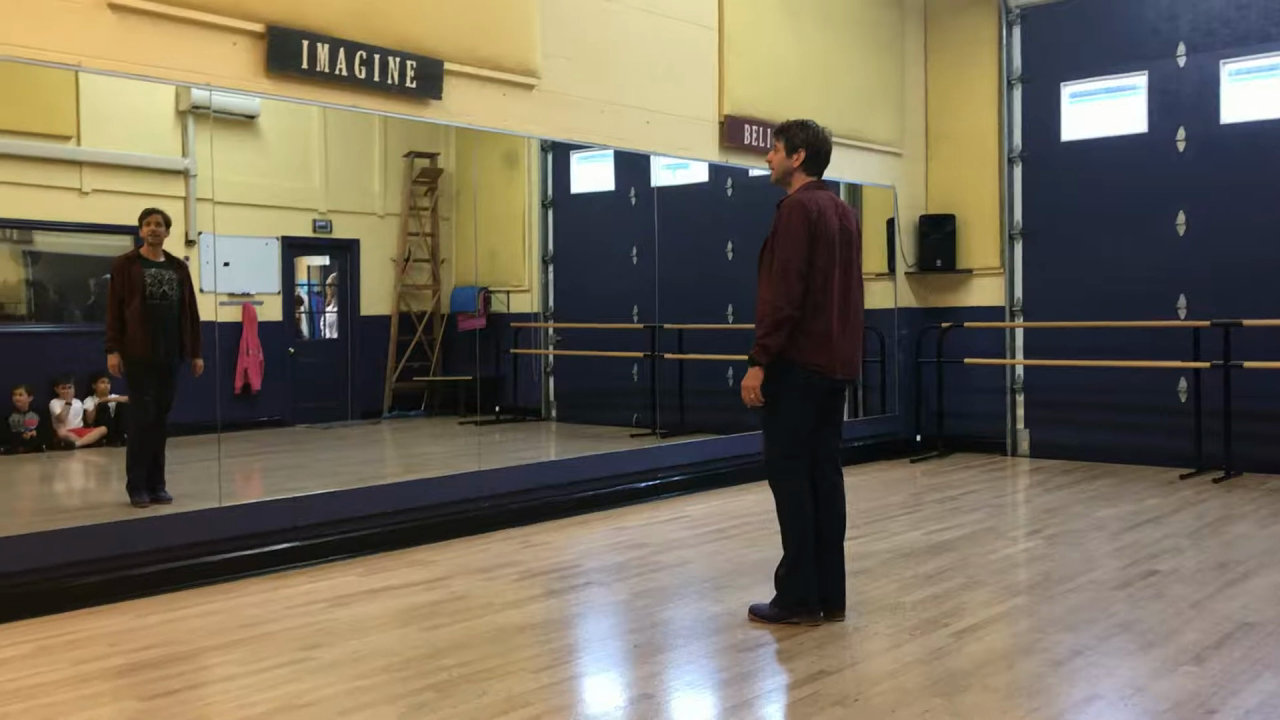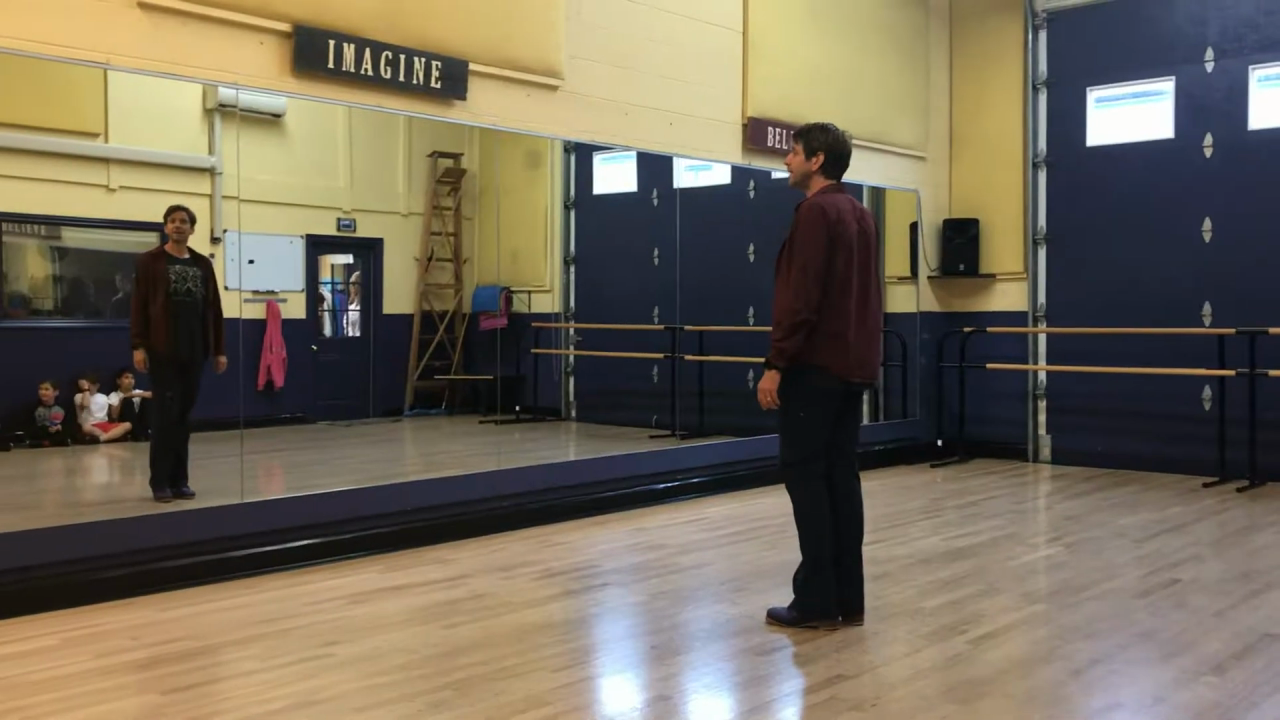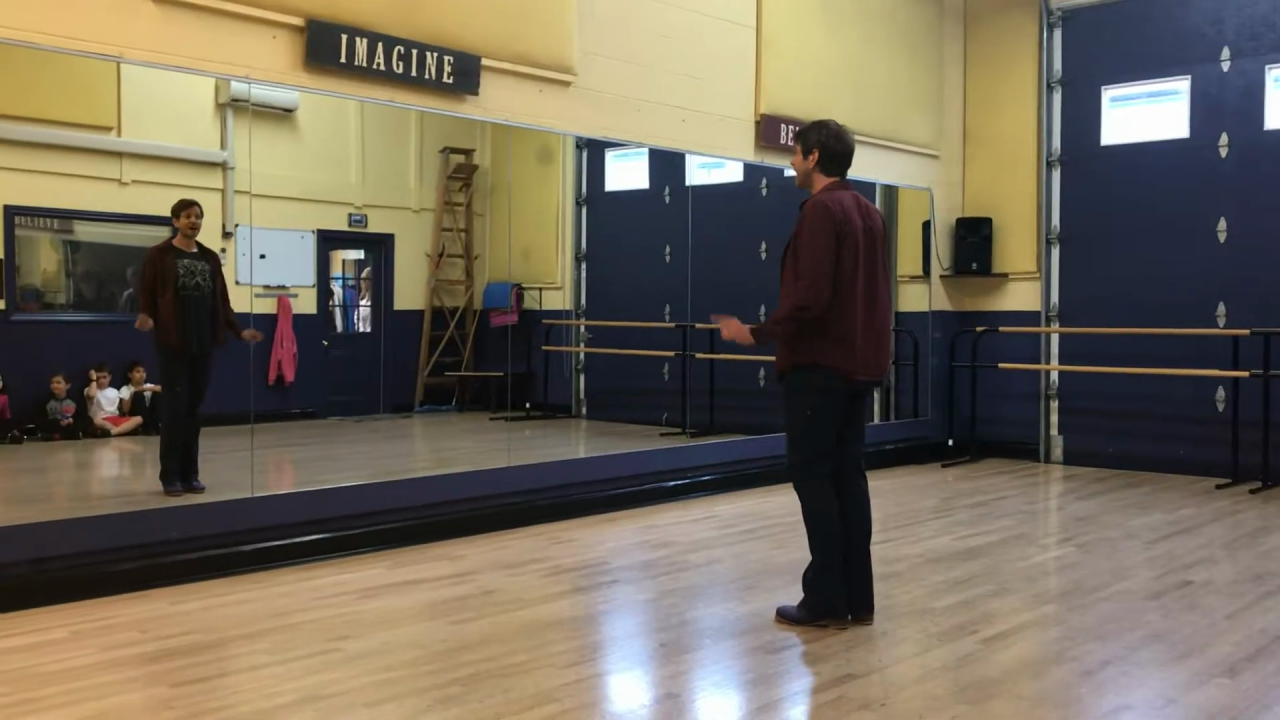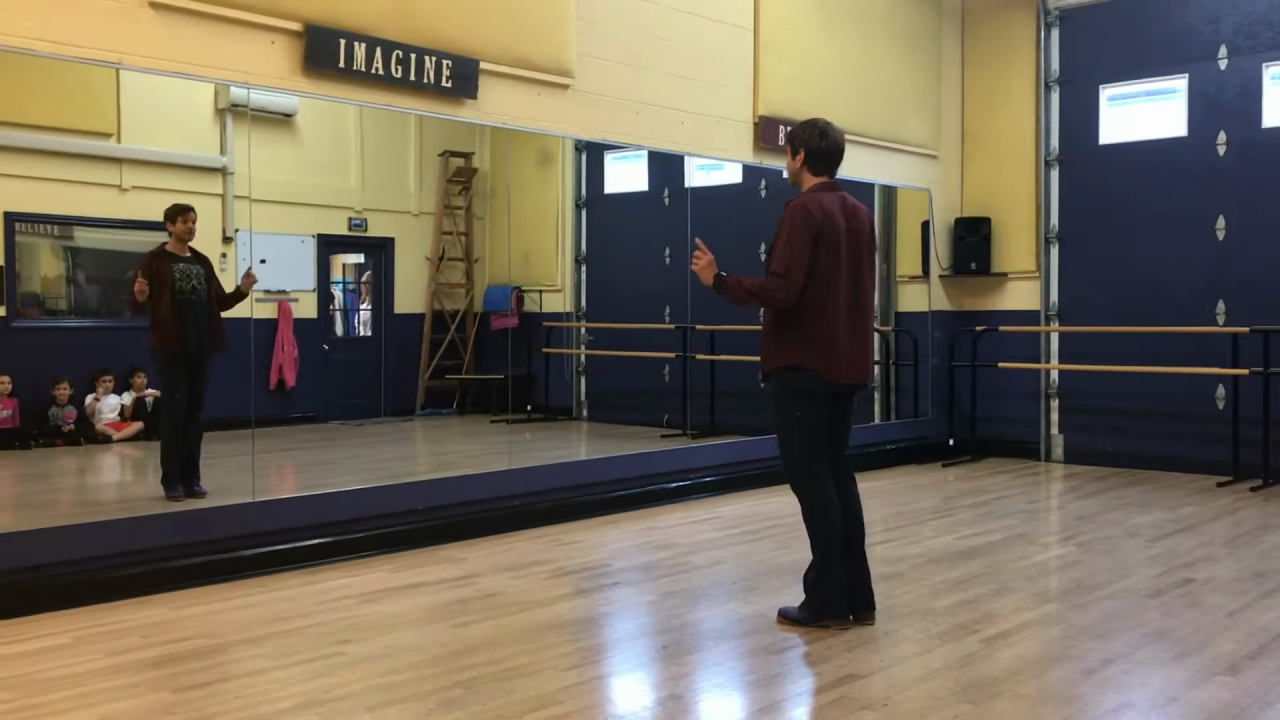
dt=0.5s
person 1, frame 1
left shoulder: (797, 208)
right shoulder: (843, 212)
left elbow: (784, 295)
left wrist: (759, 362)
left hip: (798, 364)
right hip: (836, 362)
left knee: (789, 473)
right knee: (824, 472)
left ankle: (798, 598)
right ankle: (830, 595)
person 1, frame 2
left shoulder: (815, 211)
right shoulder: (861, 215)
left elbow: (801, 299)
left wrist: (775, 364)
left hip: (815, 367)
right hip: (853, 366)
left knee: (805, 476)
right knee: (841, 476)
left ankle: (817, 601)
right ankle: (848, 599)
person 1, frame 3
left shoulder: (821, 209)
right shoulder: (868, 212)
left elbow: (809, 296)
left wrist: (757, 332)
left hip: (819, 365)
right hip: (861, 364)
left knee: (812, 476)
right knee: (848, 475)
left ankle: (825, 600)
right ankle: (857, 597)
person 1, frame 4
left shoulder: (804, 210)
right shoulder: (860, 214)
left elbow: (781, 289)
left wrist: (718, 280)
left hip: (803, 366)
right hip: (845, 365)
left knee: (809, 478)
right knee: (837, 474)
left ankle: (828, 600)
right ankle: (857, 596)
person 2, frame 1
left shoulder: (178, 268)
right shoulder: (125, 265)
left elbow: (190, 312)
right elbow: (114, 310)
left wrist: (196, 352)
right wrist: (113, 349)
left hip: (170, 354)
right hip: (138, 355)
left knee: (160, 419)
right knee: (141, 418)
left ankle: (156, 484)
right ankle: (137, 486)
person 2, frame 2
left shoulder: (203, 264)
right shoulder: (150, 261)
left elbow: (214, 309)
right elbow: (139, 307)
left wrist: (219, 349)
right wrist: (138, 346)
left hip: (195, 351)
right hip: (163, 351)
left knee: (184, 415)
right knee: (165, 414)
left ankle: (179, 480)
right ankle: (160, 481)
person 2, frame 3
left shoulder: (210, 258)
right shoulder: (159, 255)
left elbow: (221, 301)
right elbow: (146, 296)
left wrist: (239, 330)
right wrist: (146, 318)
left hip: (204, 344)
right hip: (173, 344)
left knee: (194, 409)
right knee: (175, 408)
left ankle: (189, 474)
right ankle: (170, 475)
person 2, frame 4
left shoulder: (202, 262)
right shoulder: (154, 260)
left elbow: (219, 302)
right elbow: (140, 306)
left wrist: (242, 290)
right wrist: (140, 297)
left hip: (201, 348)
right hip: (170, 349)
left knee: (195, 413)
right knee: (175, 412)
left ankle: (191, 479)
right ankle: (172, 480)
